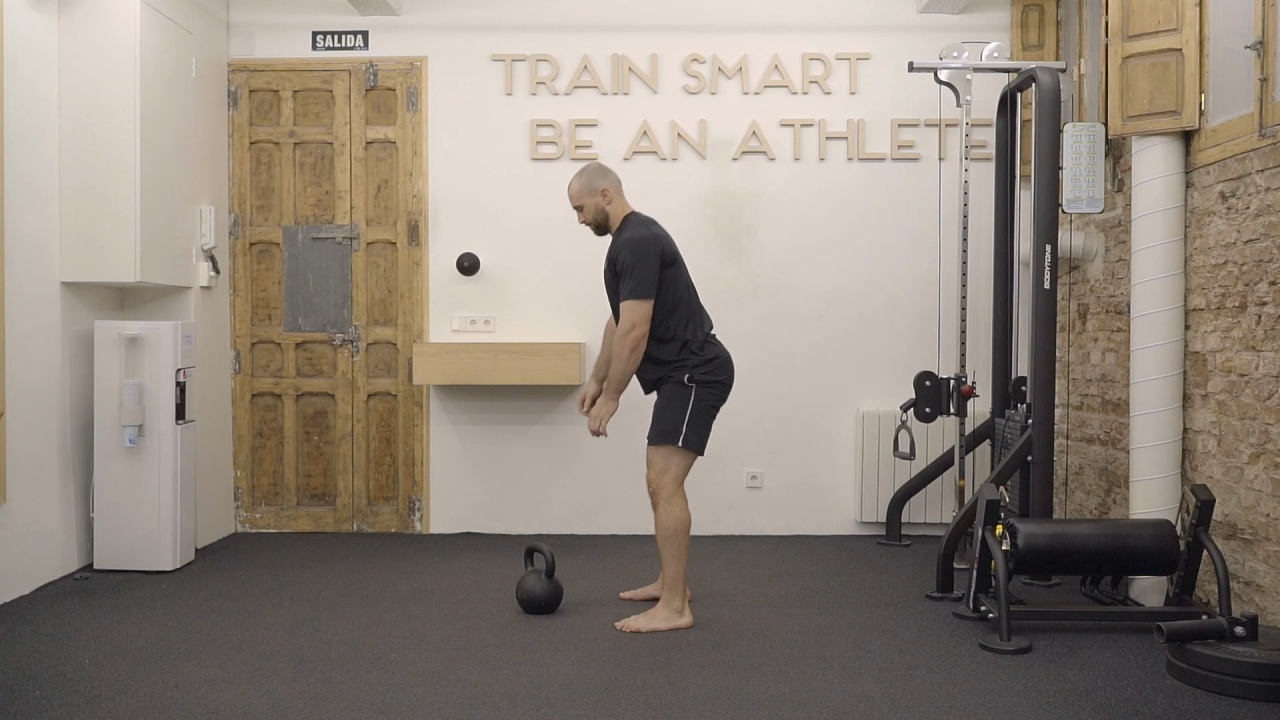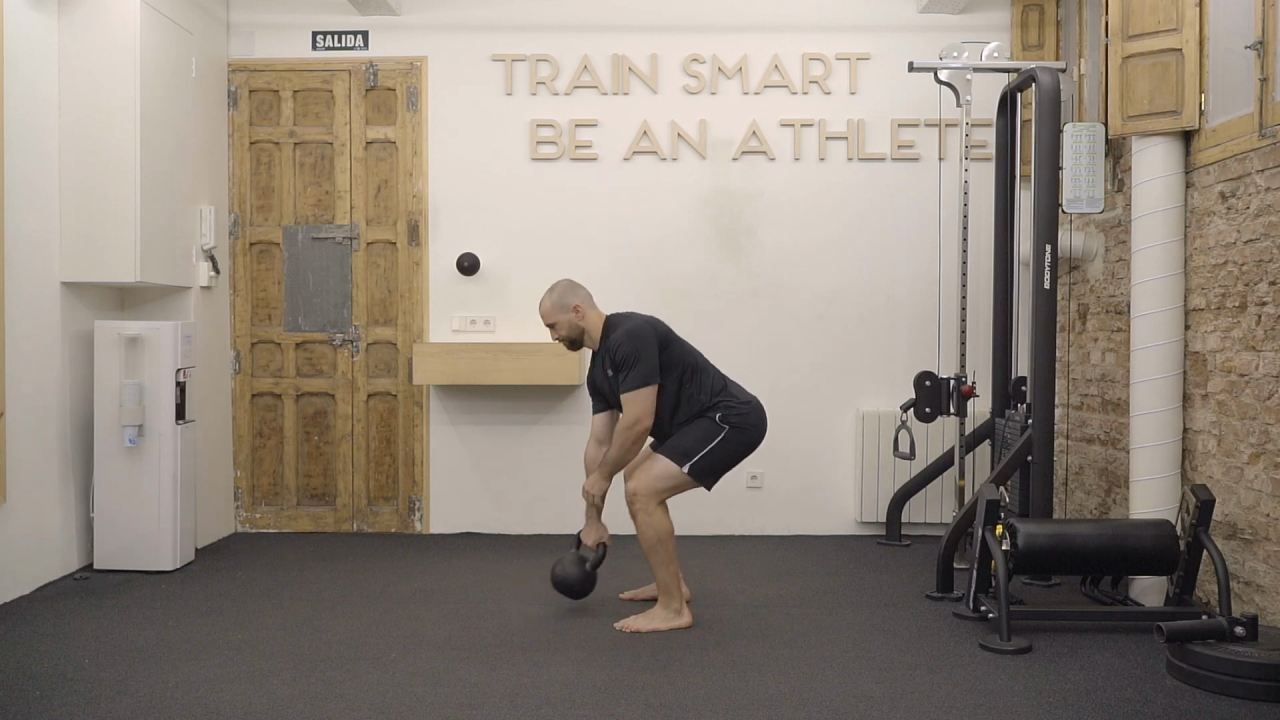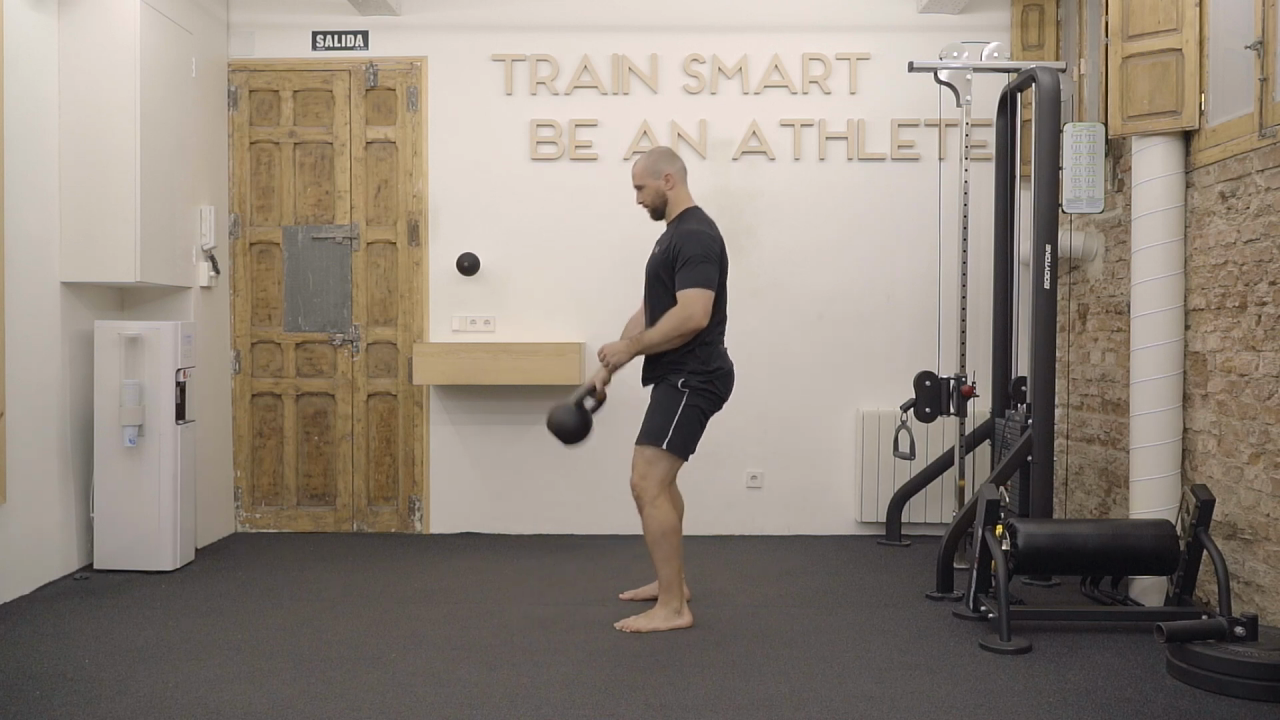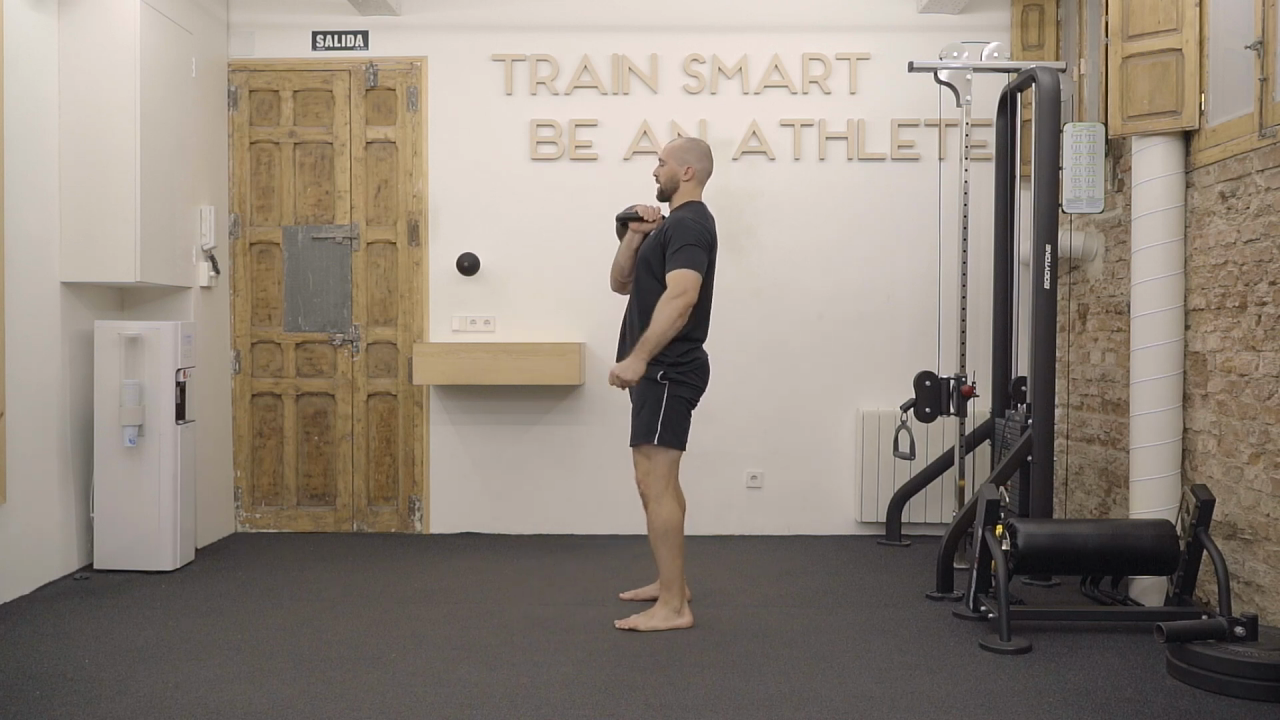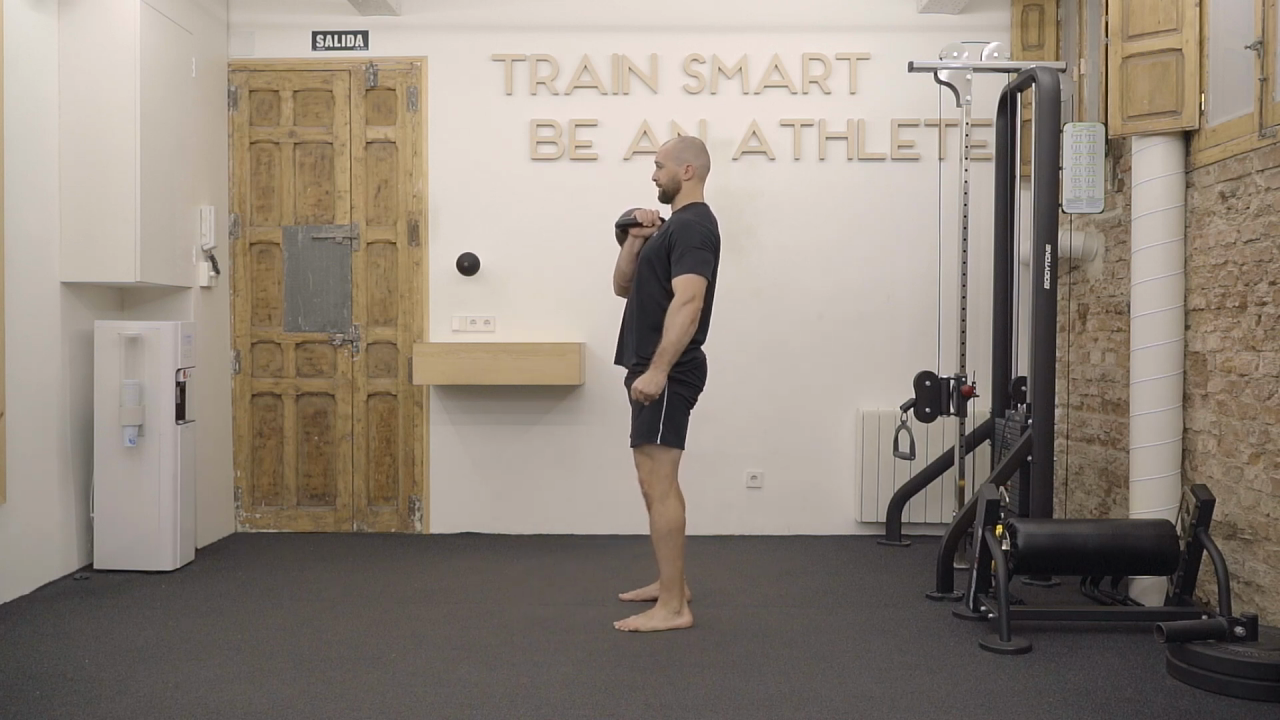
dt=1s
person 1, frame 1
left shoulder: (635, 242)
right shoulder: (636, 237)
left elbow: (635, 332)
right elbow: (619, 324)
left wrist: (609, 399)
right wrist: (596, 381)
left hip: (694, 373)
right hip: (685, 369)
left knee: (663, 484)
right knee: (664, 482)
left ankle: (674, 607)
right ankle: (671, 581)
person 1, frame 2
left shoulder: (632, 336)
right shoulder: (600, 367)
left elbow: (637, 423)
right elbow: (599, 444)
left wrist: (601, 478)
right wrist: (592, 521)
left hip: (732, 420)
right hip: (715, 418)
left knee: (641, 491)
right knee: (639, 482)
left ankle: (672, 607)
right ankle: (672, 584)
person 1, frame 3
left shoulder: (695, 236)
right shoulder: (674, 236)
left elbow: (694, 317)
right elbow: (651, 313)
left wrist: (628, 351)
right wrist: (610, 368)
left hip: (692, 378)
right hip: (679, 377)
left knee: (646, 484)
right knee: (657, 481)
left ankle: (672, 607)
right ankle: (671, 582)
person 1, frame 4
left shoulder: (689, 223)
right shoulder: (673, 225)
left elbow: (681, 297)
right elbow: (621, 283)
left wrist: (637, 357)
right wrist: (634, 235)
left hip: (668, 370)
right hip: (663, 369)
left knee: (654, 483)
right knee: (661, 481)
left ankle: (673, 606)
right ankle: (672, 583)
person 1, frame 5
left shoulder: (693, 226)
right shoulder: (672, 226)
left elbow: (688, 302)
right elbow: (625, 287)
left wrist: (658, 370)
right wrist: (635, 240)
left hip: (666, 373)
right hip: (653, 368)
left knee: (657, 483)
right knee: (659, 481)
left ankle: (672, 606)
right ankle: (672, 583)
